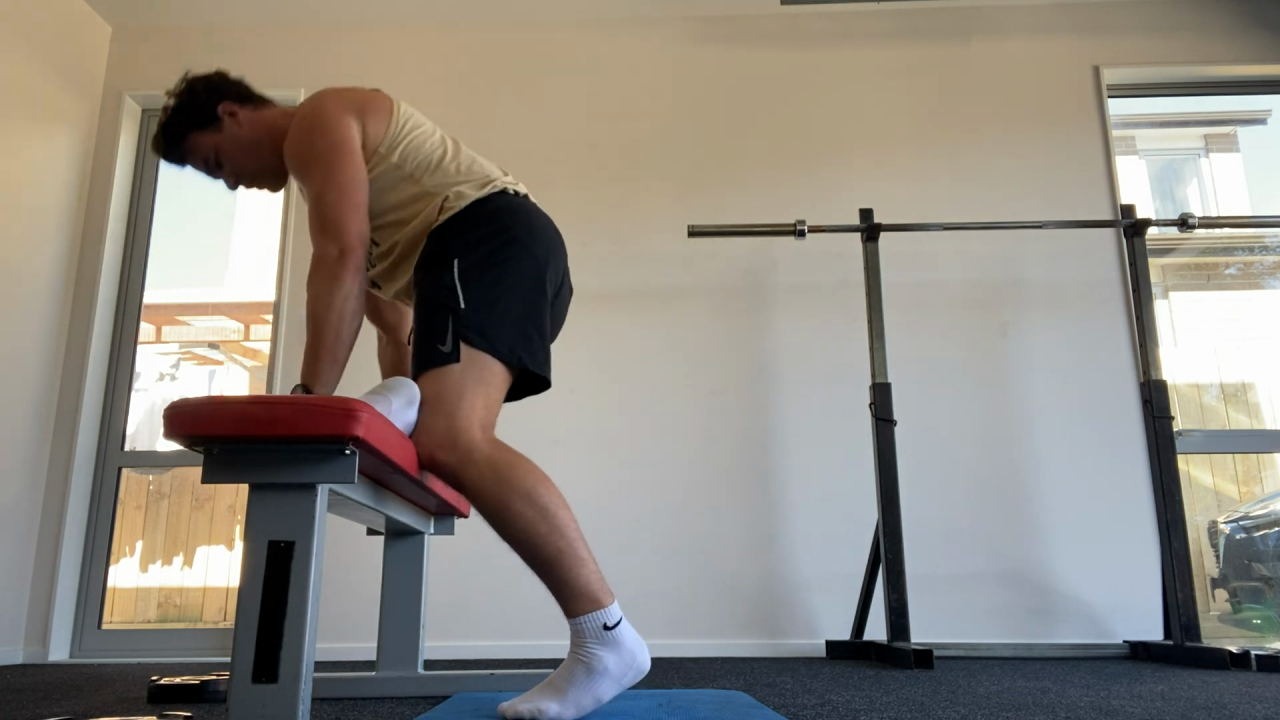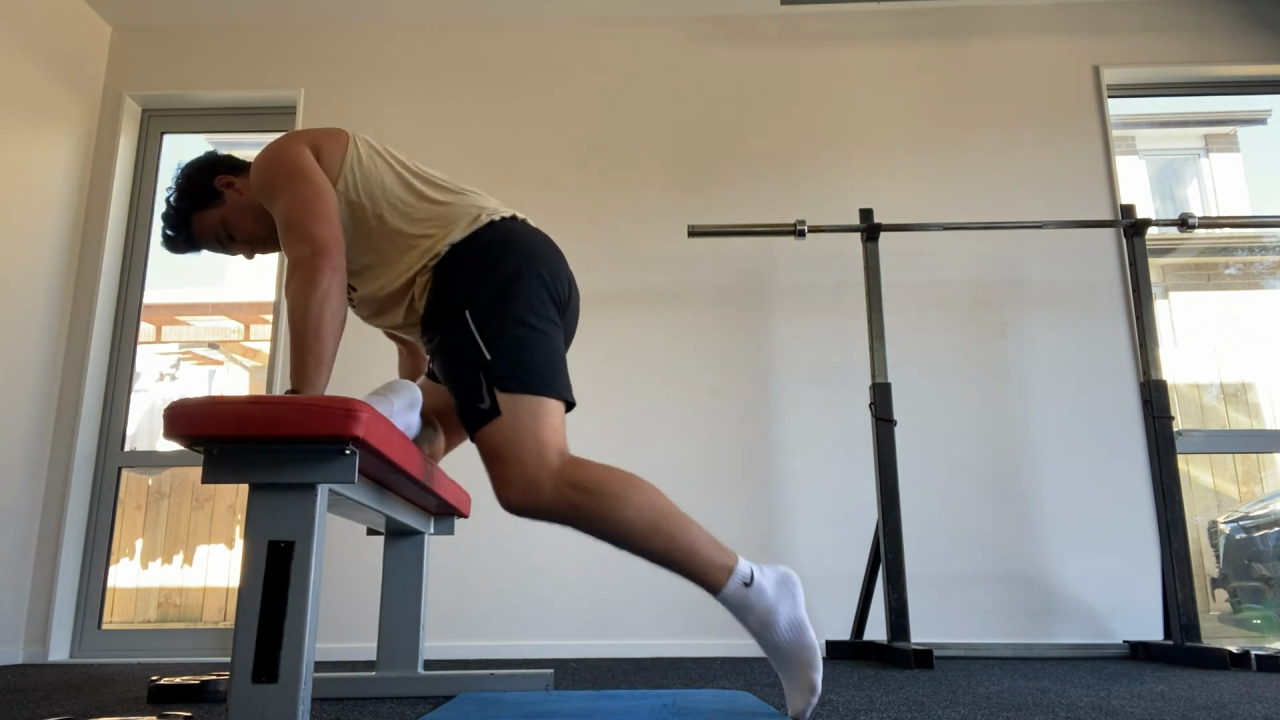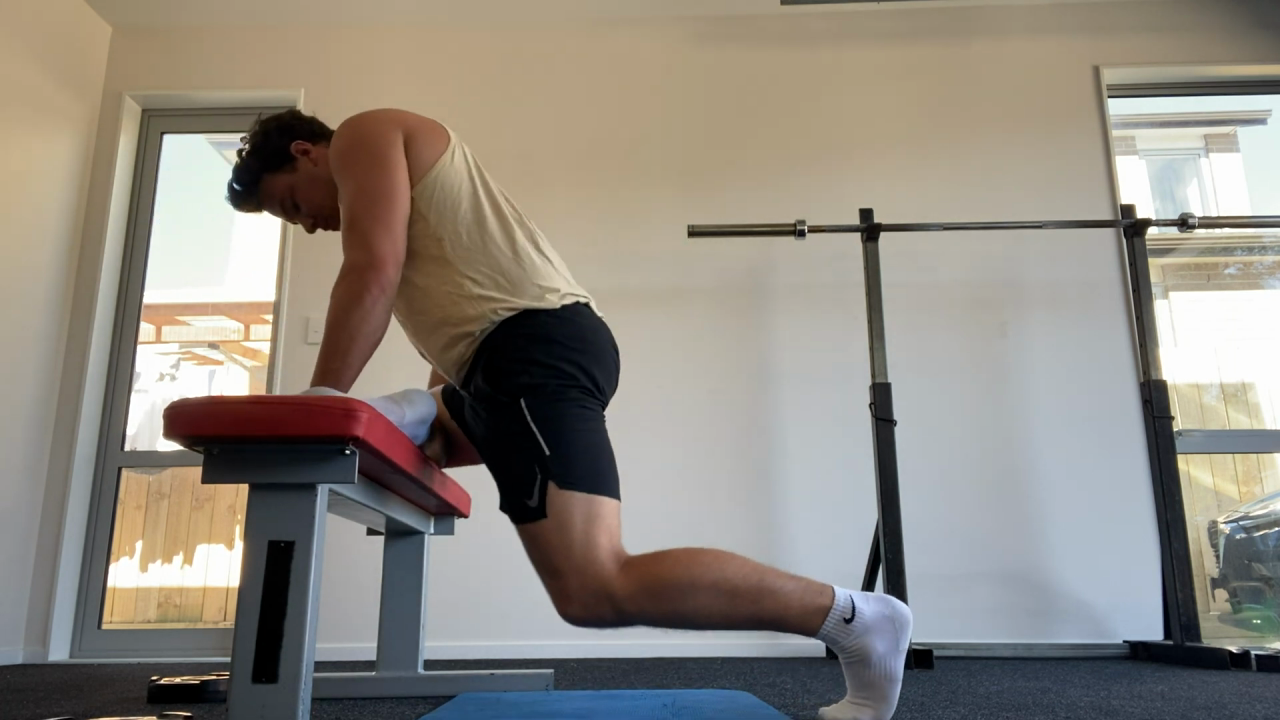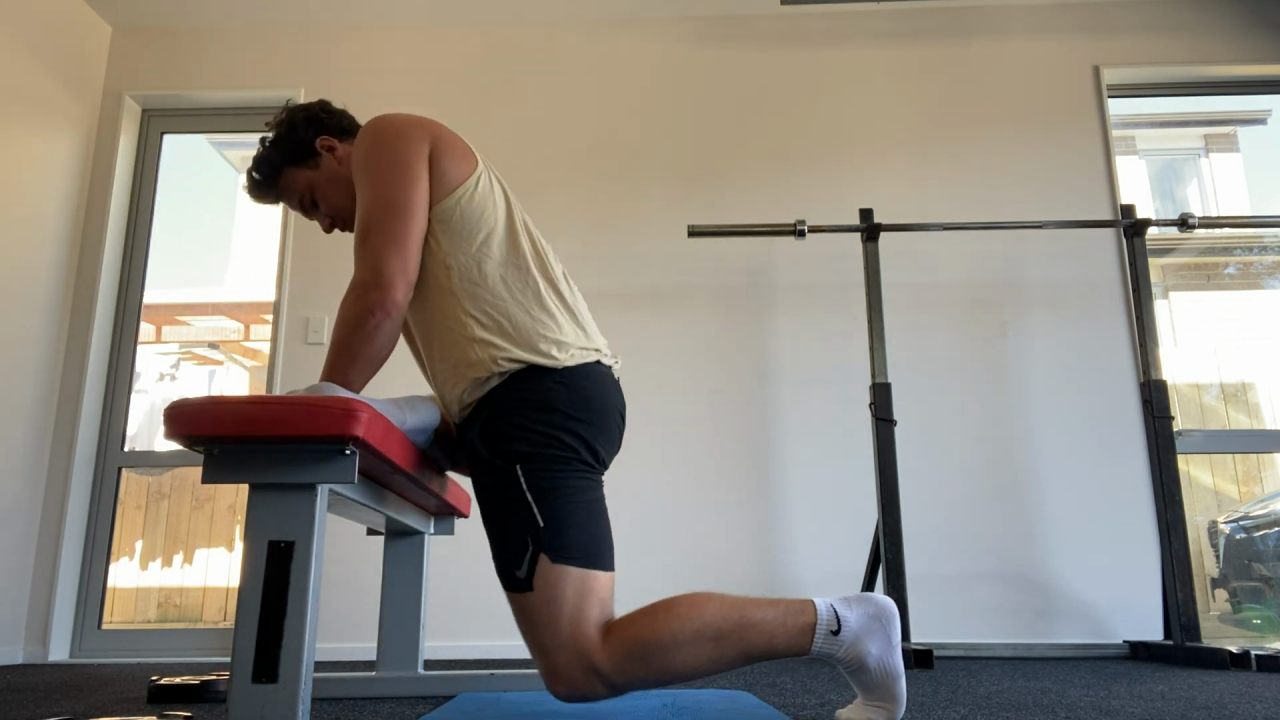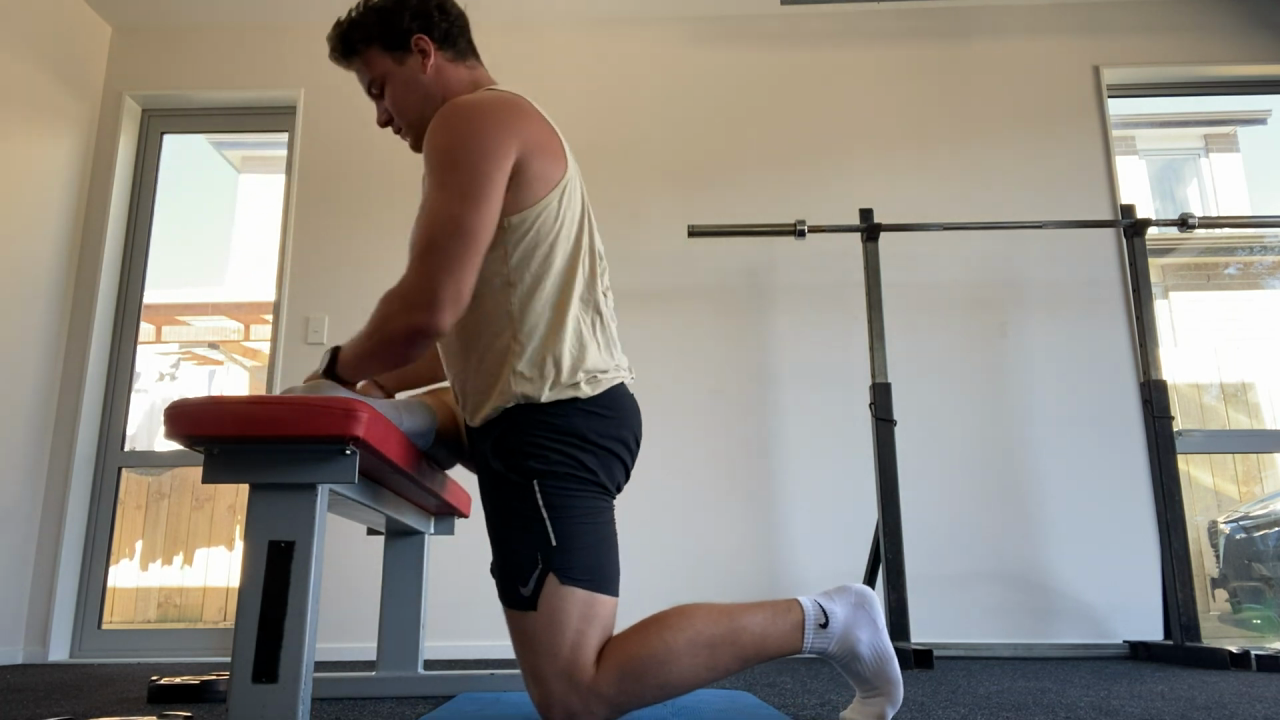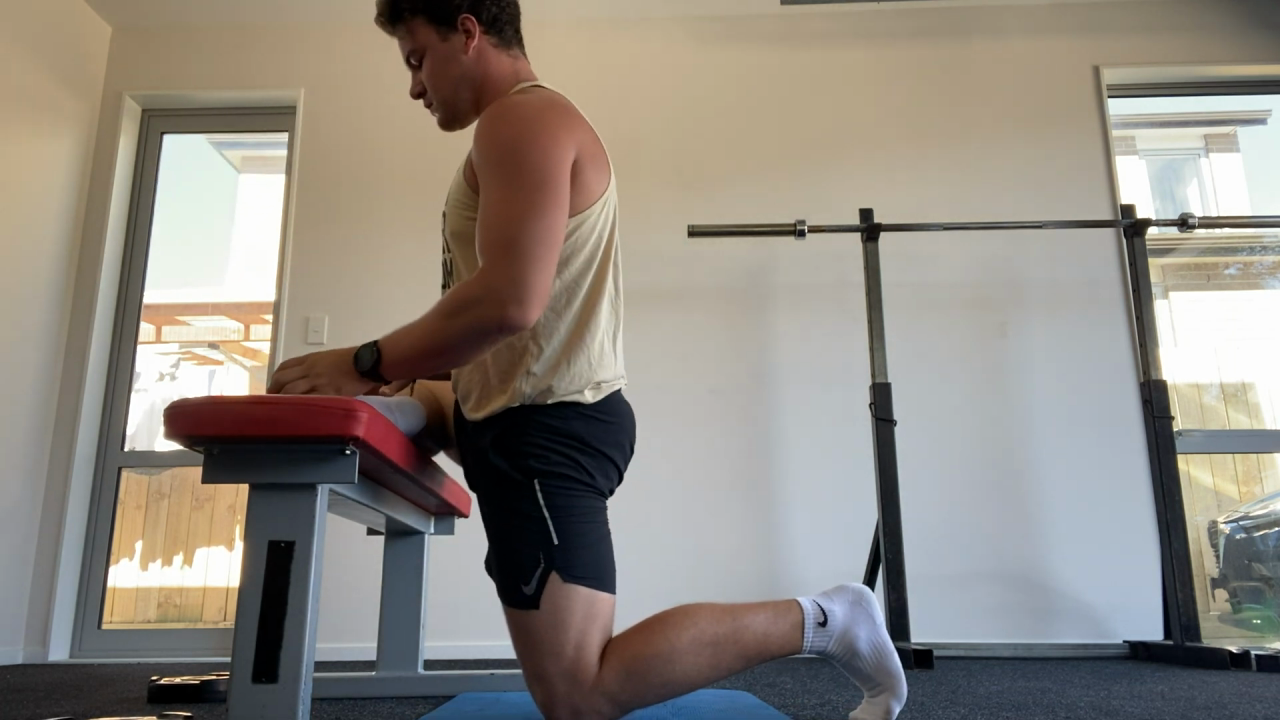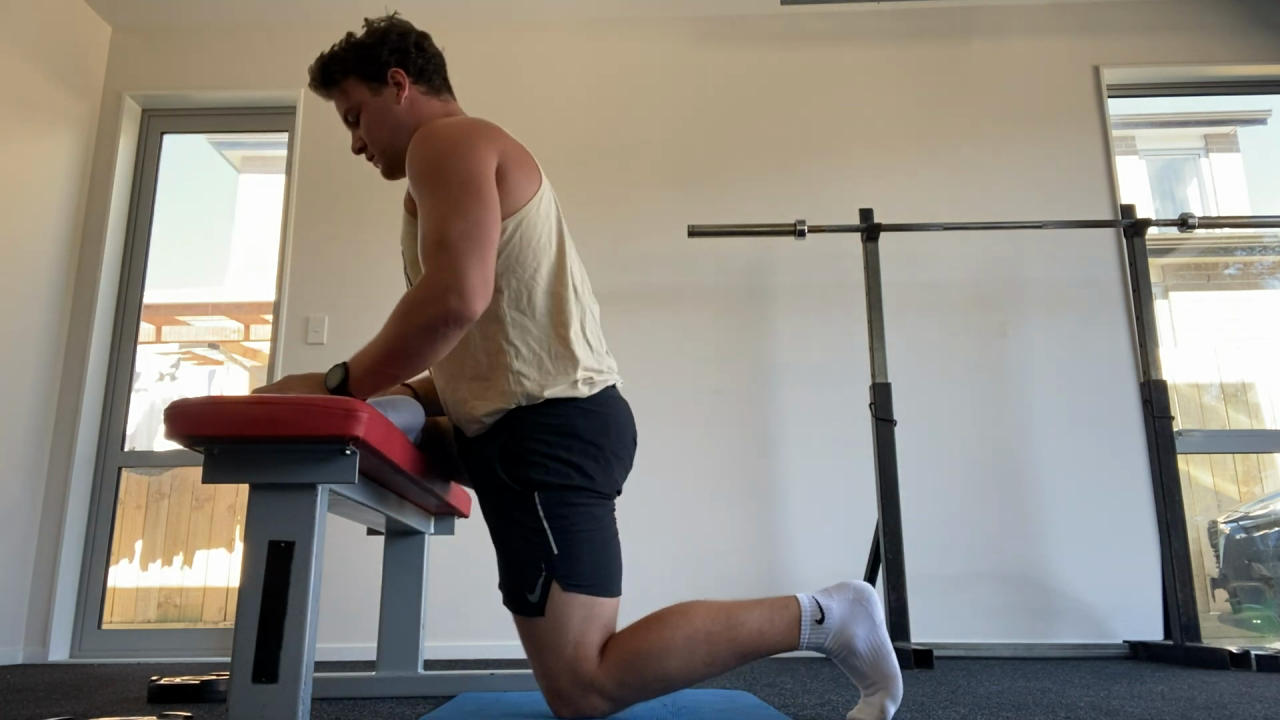
dt=0.5s
person 1, frame 1
left shoulder: (316, 120)
right shoulder: (330, 174)
left elbow: (341, 252)
right elbow: (393, 313)
left wrist: (311, 396)
left hip: (491, 237)
right hip: (522, 256)
left knee: (449, 439)
left ankle: (606, 640)
person 1, frame 2
left shoulder: (281, 162)
right shoulder: (327, 199)
left elbow: (320, 264)
right elbow: (413, 334)
left wrist: (303, 404)
right wrist: (411, 430)
left hip: (489, 272)
right hip: (512, 281)
left knee: (534, 480)
left ankle: (752, 589)
person 1, frame 3
left shoulder: (365, 135)
right shoulder: (402, 177)
left elbow: (372, 273)
right elbow: (458, 313)
left wrist: (320, 405)
right wrist: (418, 428)
left hip: (534, 348)
right hip: (513, 356)
left knee: (594, 589)
right knee: (418, 442)
left ankle: (854, 618)
person 1, frame 4
left shoulder: (390, 139)
right shoulder: (427, 184)
left elbow: (381, 295)
left hip: (539, 399)
right hip: (545, 394)
left knee: (581, 667)
left ankle: (839, 624)
person 1, frame 5
left shoulder: (472, 119)
right shoulder: (502, 127)
left elbow: (431, 309)
left wrist: (339, 374)
right wrist: (378, 377)
left hip: (551, 424)
right hip: (552, 412)
left ankle: (822, 621)
person 1, frame 6
left shoulder: (523, 120)
right shoulder: (525, 126)
left elbow: (508, 301)
left wrist: (368, 366)
right wrist: (400, 369)
left hip: (545, 427)
right hip: (534, 417)
left ankle: (821, 620)
person 1, frame 7
left shoulder: (448, 141)
right shoulder: (480, 157)
left elbow: (456, 299)
left wrist: (341, 385)
right wrist: (392, 396)
left hip: (548, 429)
right hip: (549, 423)
left ankle: (819, 616)
